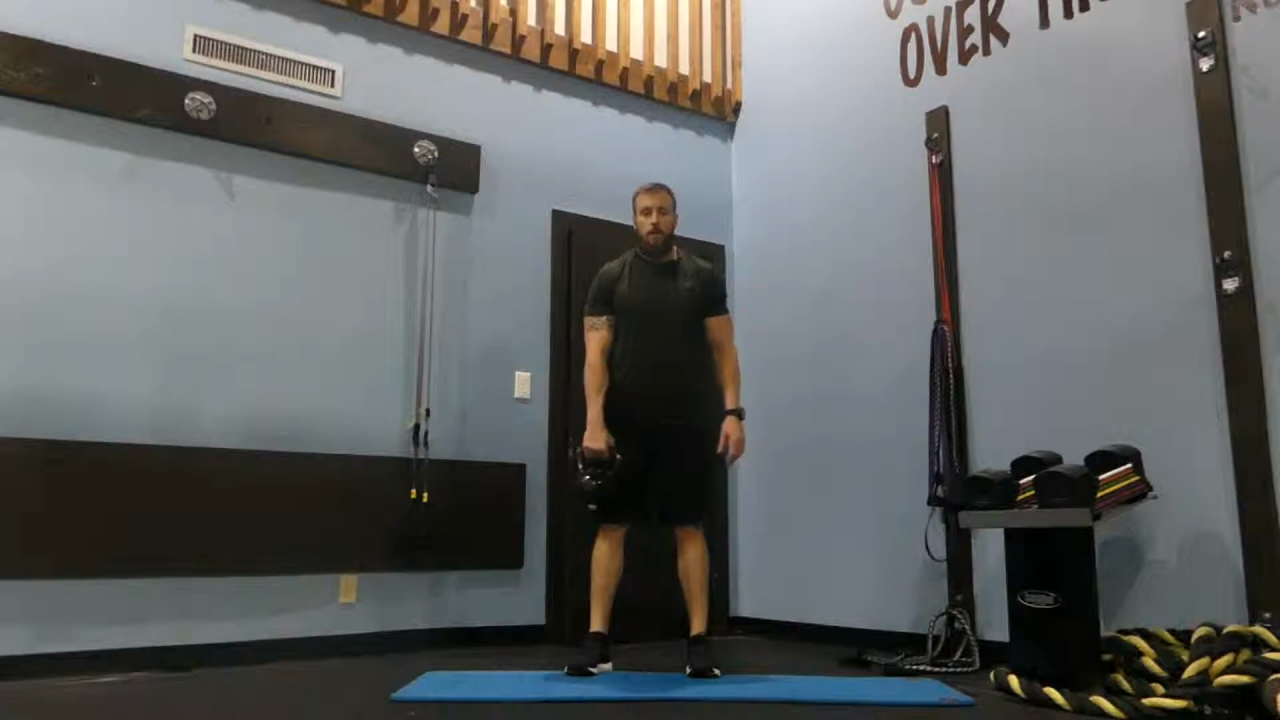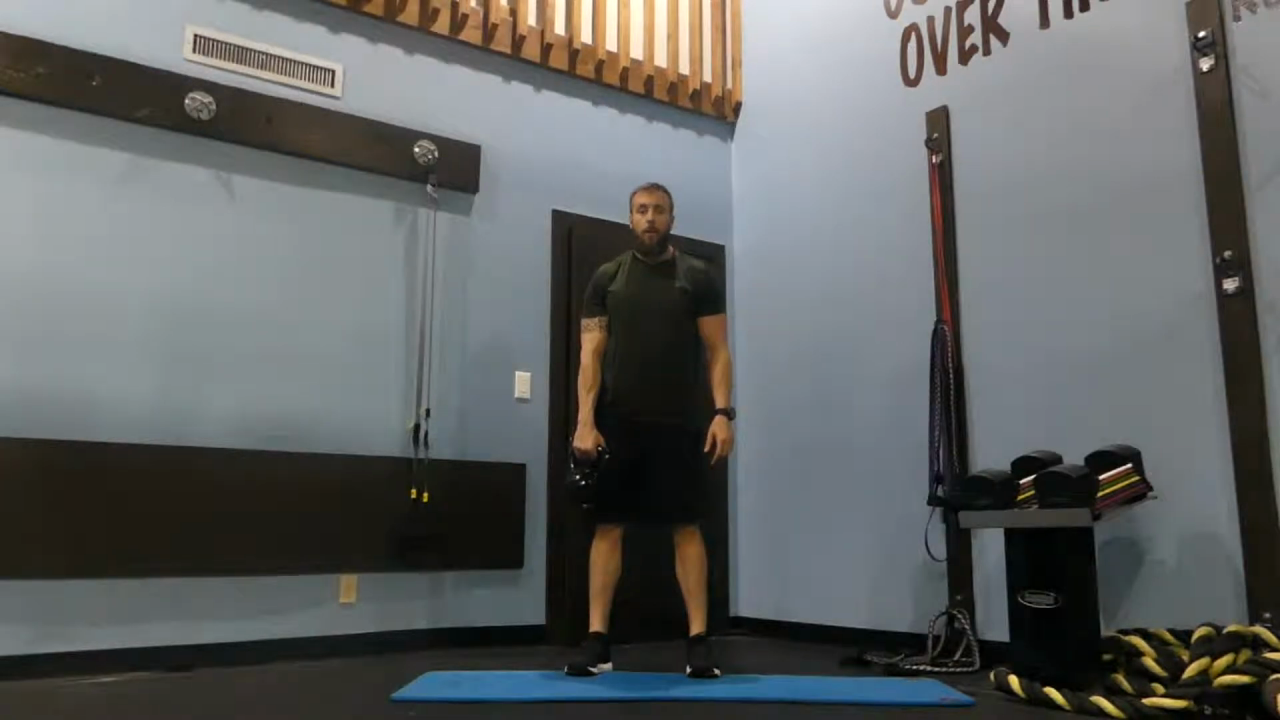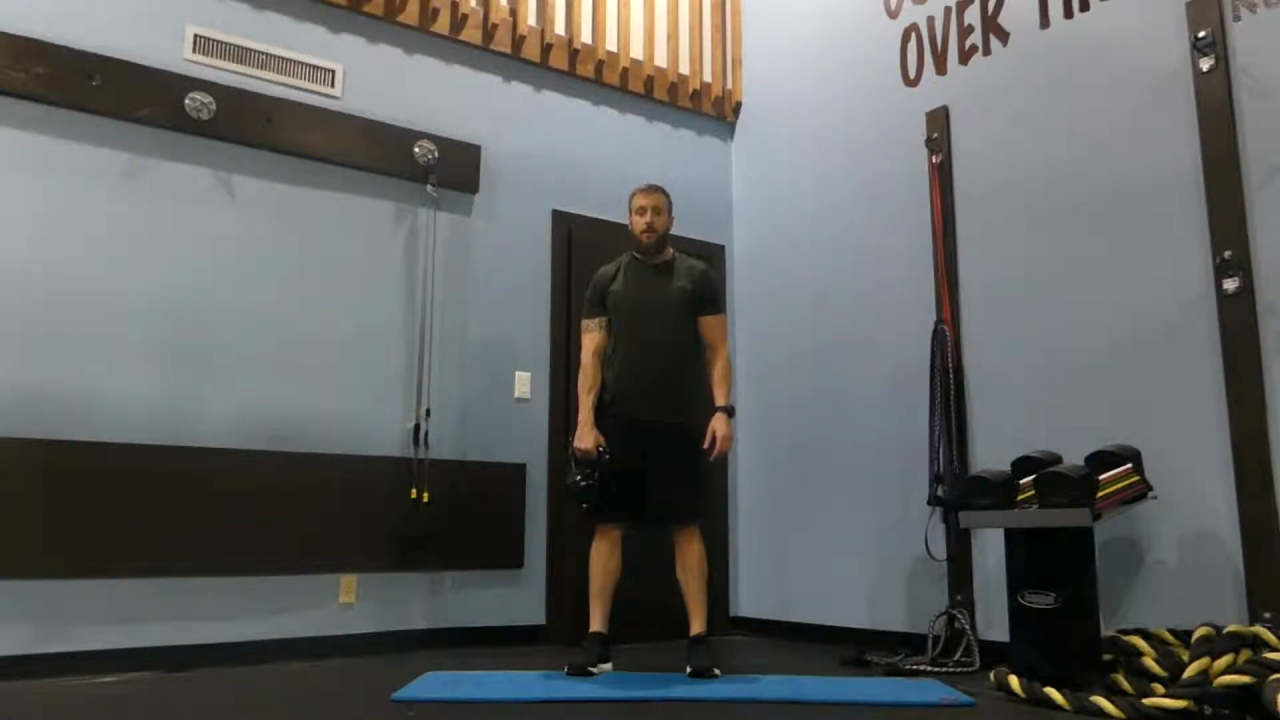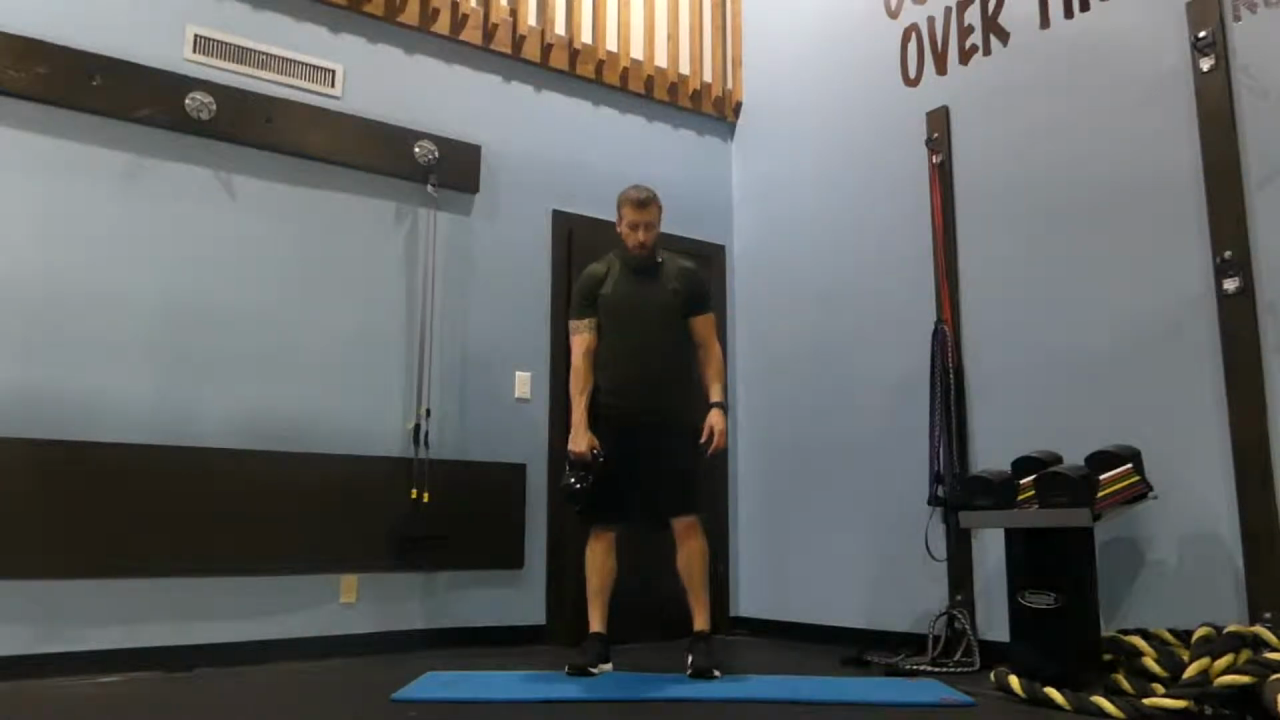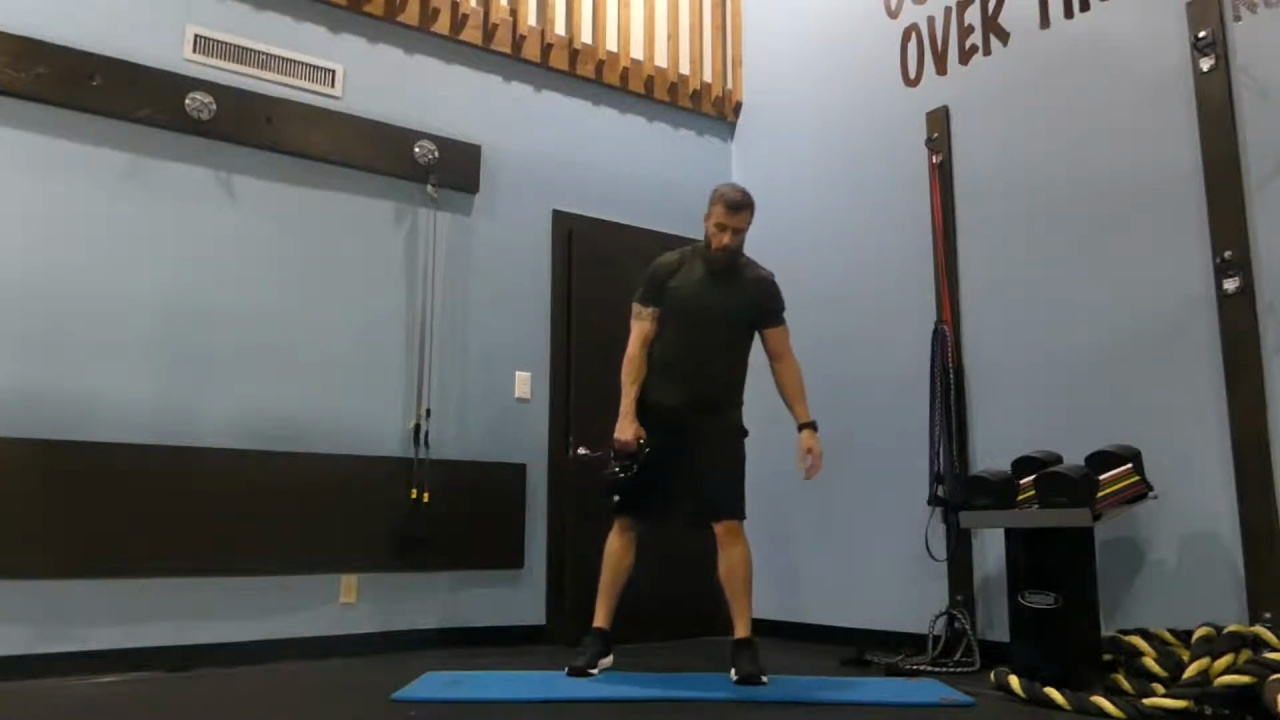
dt=0.7s
person 1, frame 1
left shoulder: (703, 277)
right shoulder: (611, 277)
left elbow: (723, 349)
right elbow: (596, 354)
left wrist: (732, 412)
right wrist: (595, 422)
left hip: (687, 425)
right hip: (623, 425)
left knee: (689, 528)
right knee: (610, 526)
left ankle: (698, 640)
right ankle: (597, 640)
person 1, frame 2
left shoulder: (698, 277)
right shoulder: (607, 277)
left elbow: (717, 350)
right elbow: (591, 353)
left wrist: (722, 413)
right wrist: (585, 421)
left hip: (680, 424)
right hip: (618, 423)
left knee: (686, 528)
right knee: (608, 527)
left ankle: (698, 640)
right ankle: (597, 640)
person 1, frame 3
left shoulder: (697, 277)
right shoulder: (607, 279)
left elbow: (717, 349)
right elbow: (592, 354)
left wrist: (721, 409)
right wrist: (585, 421)
left hip: (681, 424)
right hip: (618, 423)
left knee: (687, 527)
right knee: (608, 527)
left ankle: (698, 640)
right ankle: (597, 639)
person 1, frame 4
left shoulder: (685, 276)
right shoulder: (595, 279)
left elbow: (707, 346)
right elbow: (582, 356)
left wrist: (716, 404)
right wrist: (579, 425)
left hip: (674, 421)
right hip: (612, 424)
left knee: (687, 523)
right knee: (602, 528)
left ankle: (701, 640)
right ankle: (597, 642)
person 1, frame 5
left shoulder: (759, 285)
right shoulder: (667, 269)
left elbow: (782, 358)
right elbow: (639, 344)
left wrist: (806, 424)
right wrist: (627, 414)
left hip: (717, 423)
right hip: (655, 417)
left knee: (729, 528)
right knee: (626, 521)
left ankle: (743, 646)
right ankle: (599, 637)
